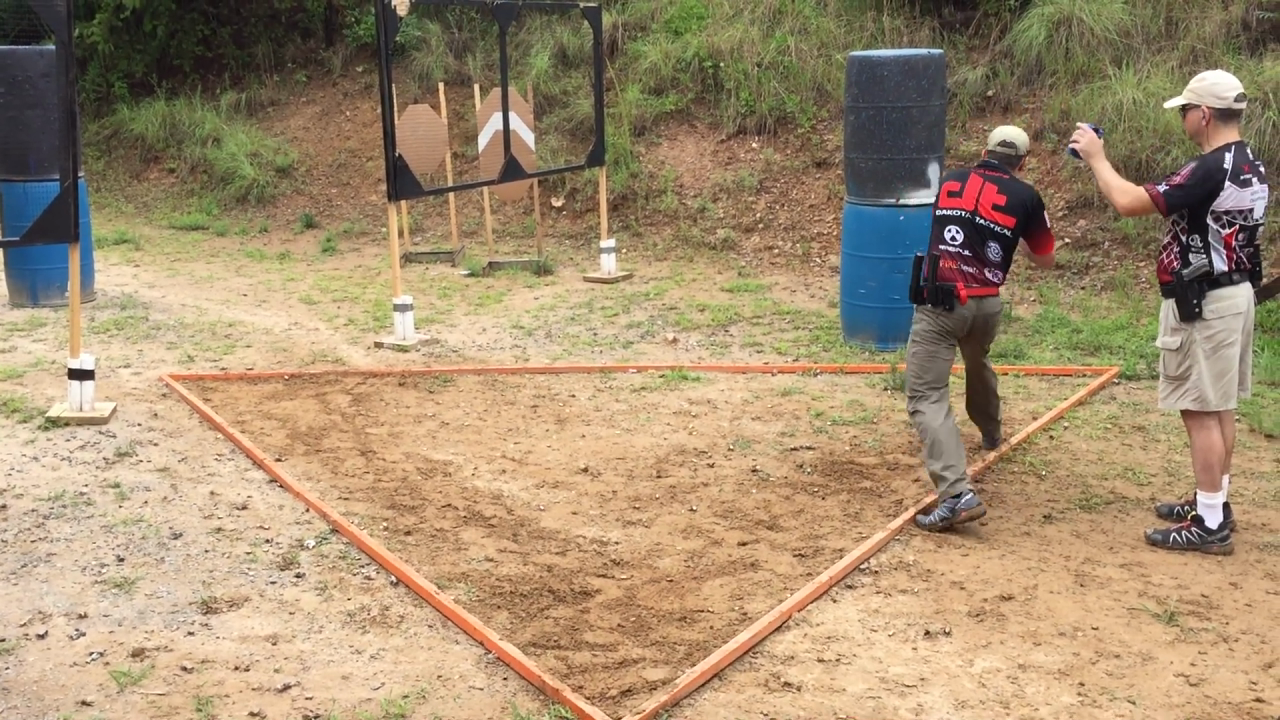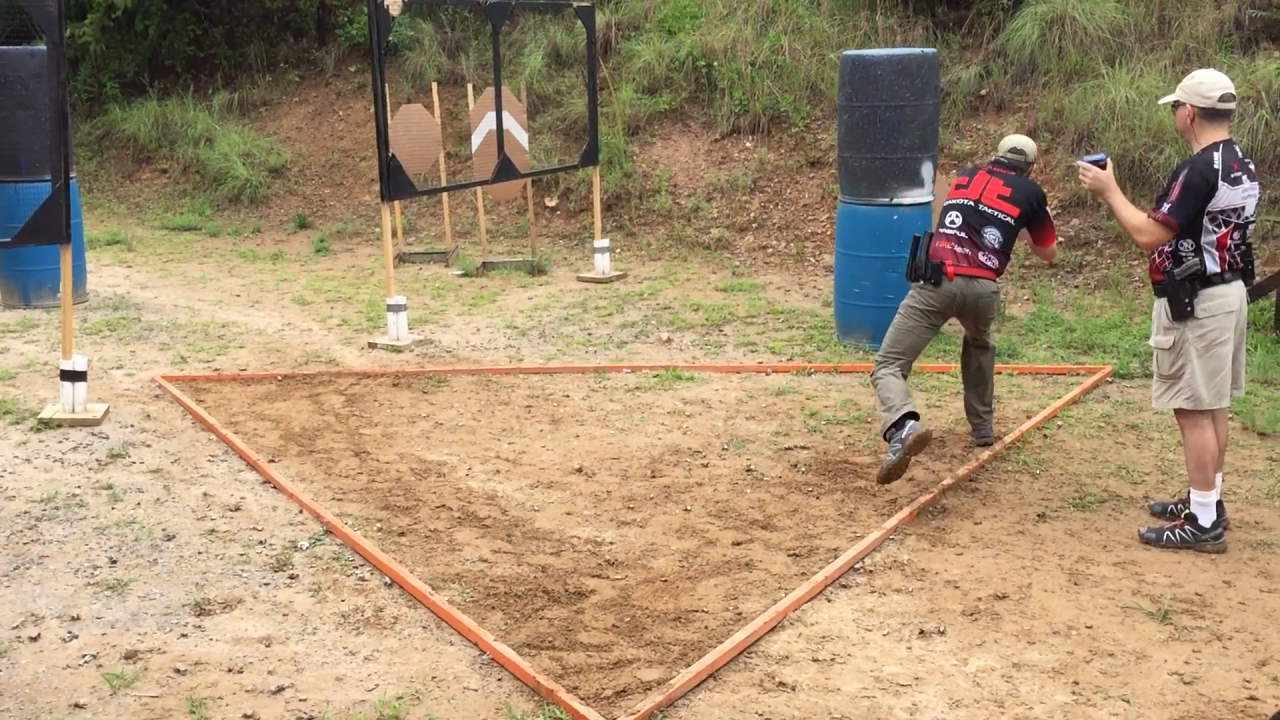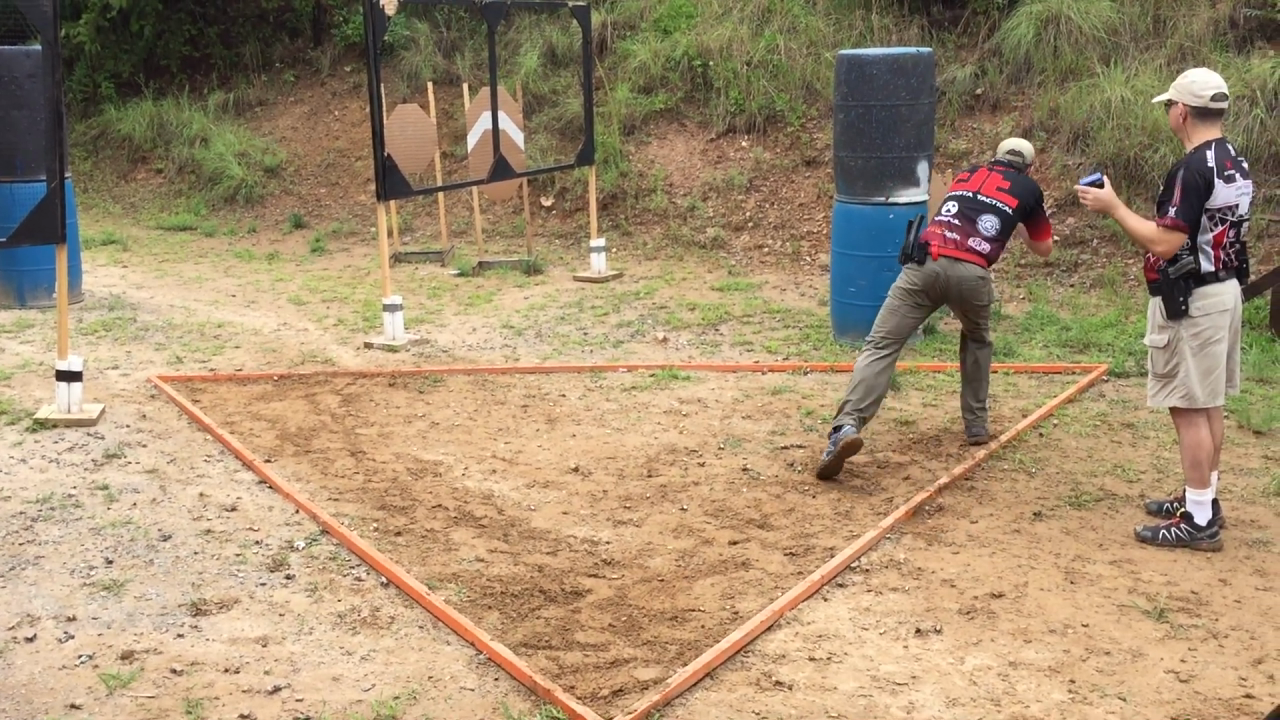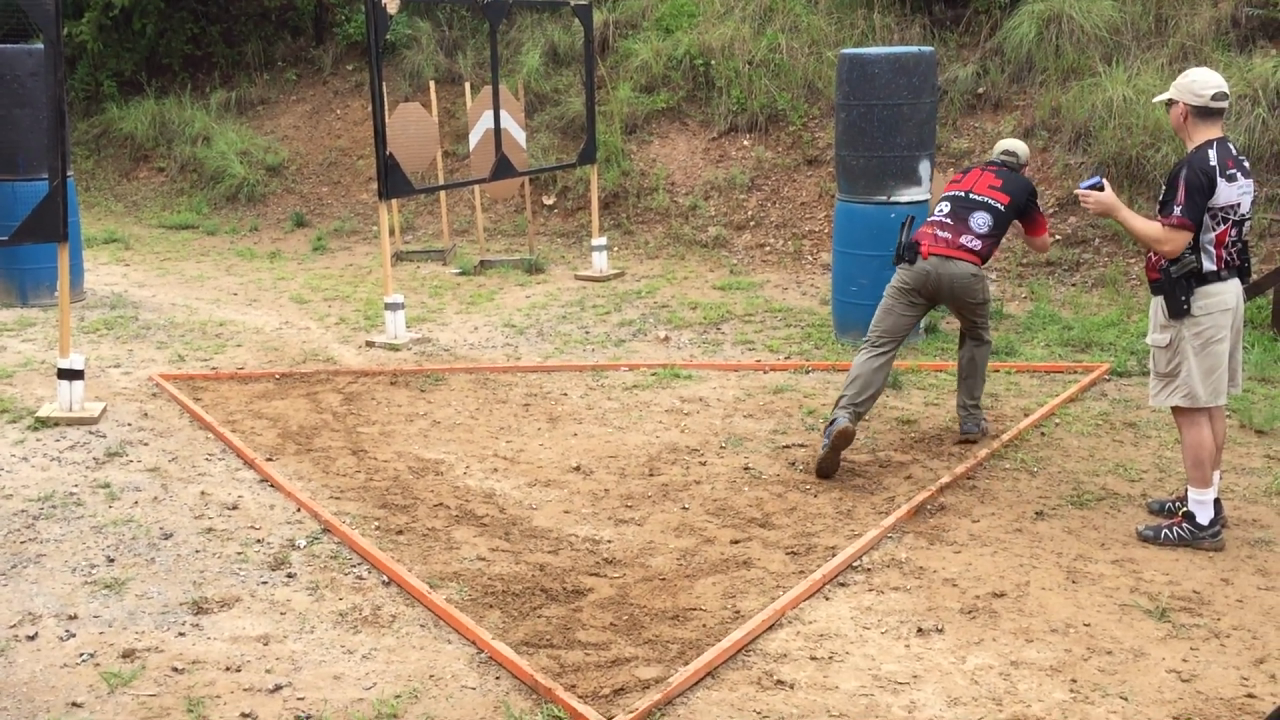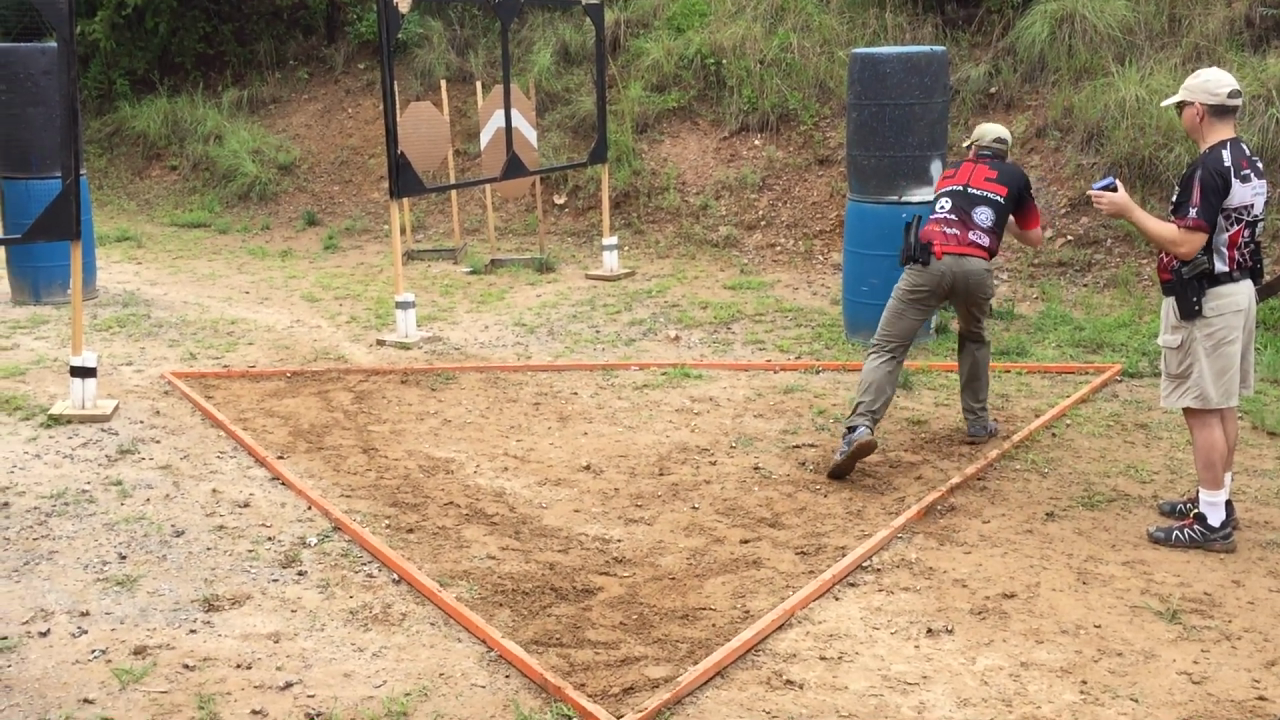
dt=0.2s
person 1, frame 1
left shoulder: (1210, 171)
right shoulder: (1250, 166)
left elbow: (1129, 202)
left wrist: (1095, 157)
left hip: (1203, 303)
right hip: (1234, 293)
left knee: (1202, 411)
right knee: (1221, 406)
left ankle: (1209, 524)
right ankle: (1213, 503)
person 1, frame 2
left shoulder: (1200, 171)
right shoulder: (1241, 165)
left elbow: (1148, 235)
left wrist: (1108, 188)
left hip: (1196, 302)
right hip: (1228, 293)
left knee: (1195, 410)
right knee: (1214, 405)
left ankle: (1203, 522)
right ankle: (1207, 501)
person 1, frame 3
left shoulder: (1192, 170)
right shoulder: (1234, 163)
left elbow: (1164, 243)
left wrist: (1112, 206)
left hip: (1191, 301)
right hip: (1223, 291)
left knee: (1189, 408)
right knee: (1208, 403)
left ankle: (1198, 520)
right ankle: (1202, 498)
person 1, frame 4
left shoulder: (1194, 168)
right shoulder: (1236, 162)
left elbow: (1170, 243)
left wrist: (1115, 209)
left hip: (1192, 300)
right hip: (1225, 290)
left knee: (1191, 407)
right knee: (1211, 403)
left ankle: (1200, 519)
right ankle: (1205, 498)
person 1, frame 5
left shoulder: (1208, 168)
right shoulder: (1249, 162)
left elbow: (1186, 244)
left wrist: (1129, 210)
left hip: (1204, 301)
right hip: (1238, 291)
left knee: (1203, 409)
right knee: (1223, 405)
left ankle: (1212, 521)
right ankle: (1216, 501)
person 2, frame 1
left shoulder: (950, 181)
right shoulder: (1026, 196)
right elbow: (1045, 259)
left hip: (940, 304)
right hip: (986, 304)
left knee: (926, 401)
right knee: (976, 360)
left ankle: (958, 494)
right ankle: (990, 432)
person 2, frame 2
left shoulder: (963, 178)
right shoulder: (1031, 192)
right elbow: (1048, 254)
left hip: (935, 282)
right hip: (981, 287)
left knee: (889, 367)
right knee: (979, 344)
left ankle: (903, 427)
right ankle: (982, 426)
person 2, frame 3
left shoulder: (965, 175)
right shoulder: (1028, 188)
right elbow: (1044, 249)
left hip: (924, 265)
right hip: (970, 273)
left knee: (879, 348)
right knee: (977, 340)
left ankle: (847, 426)
right ankle: (976, 424)
person 2, frame 4
left shoulder: (961, 175)
right shoulder: (1021, 186)
right elbow: (1041, 244)
left hip: (918, 264)
right hip: (963, 270)
left knee: (877, 347)
right knee: (976, 338)
left ankle: (842, 418)
right ankle: (970, 421)
person 2, frame 5
left shoulder: (951, 171)
right shoulder: (1015, 177)
right elbow: (1034, 239)
left hip: (928, 263)
right hip: (974, 267)
left knee: (886, 350)
right knee: (972, 338)
left ankle: (859, 427)
right ankle: (977, 421)
